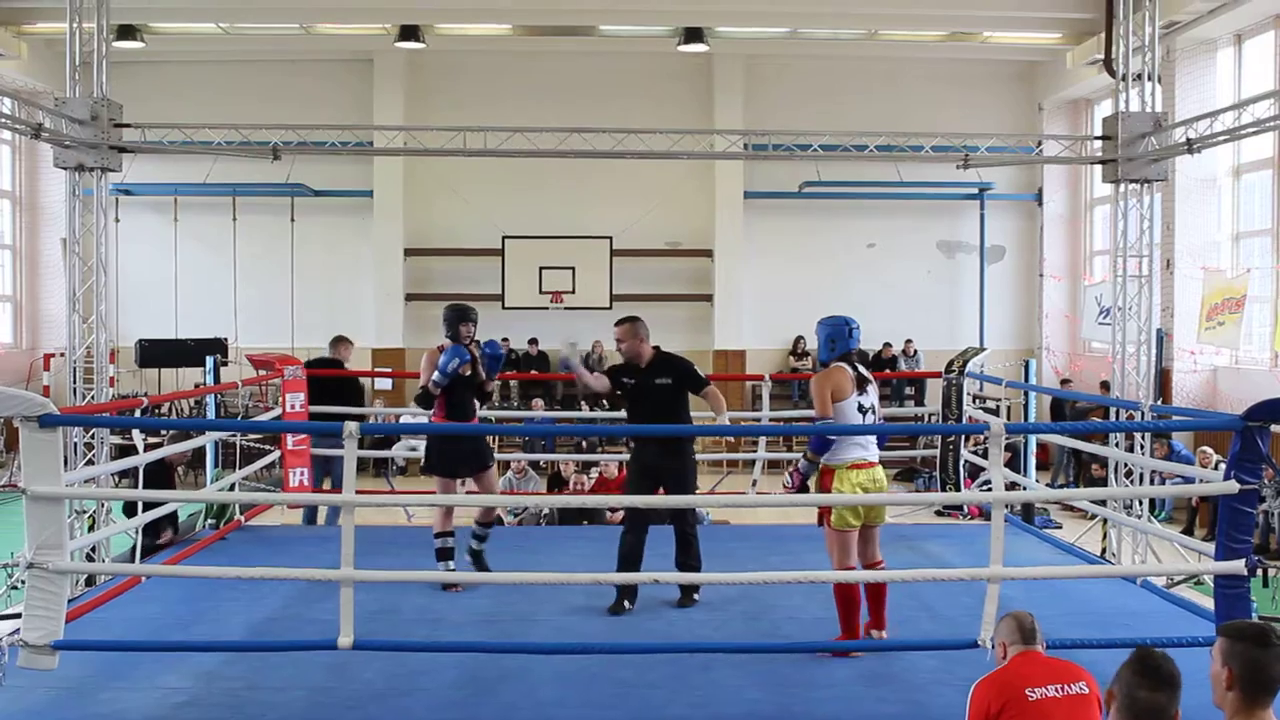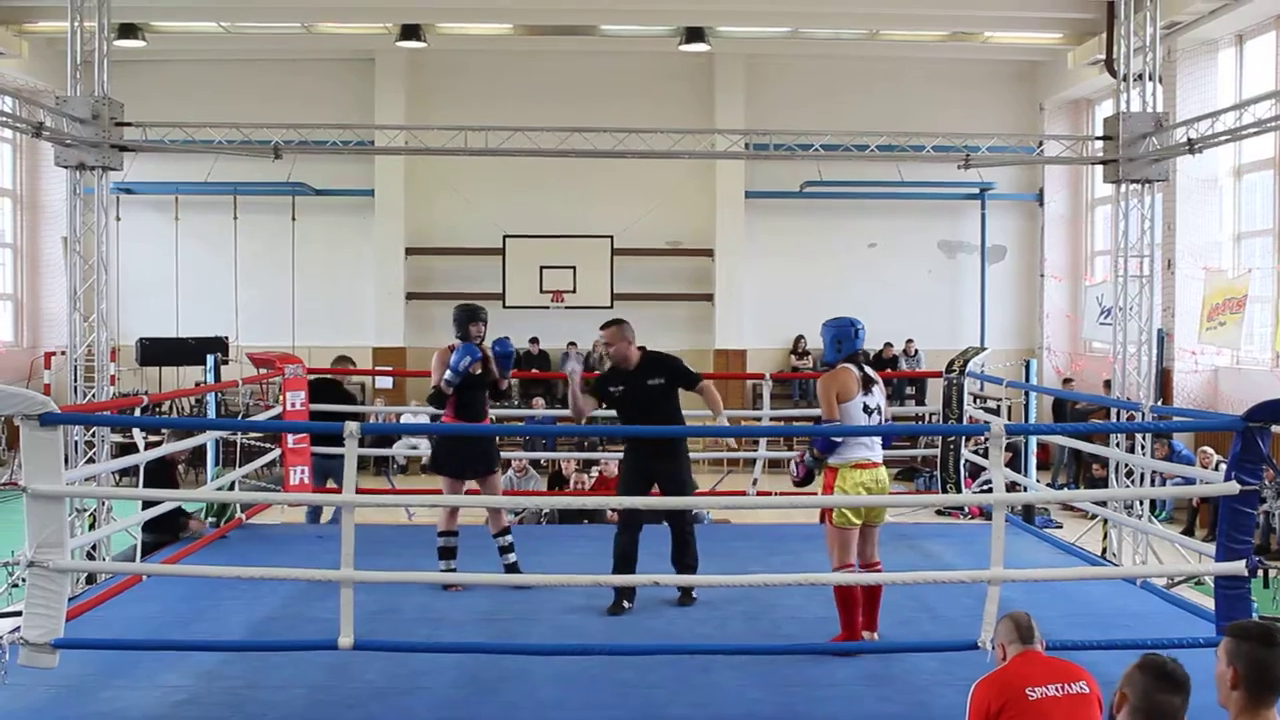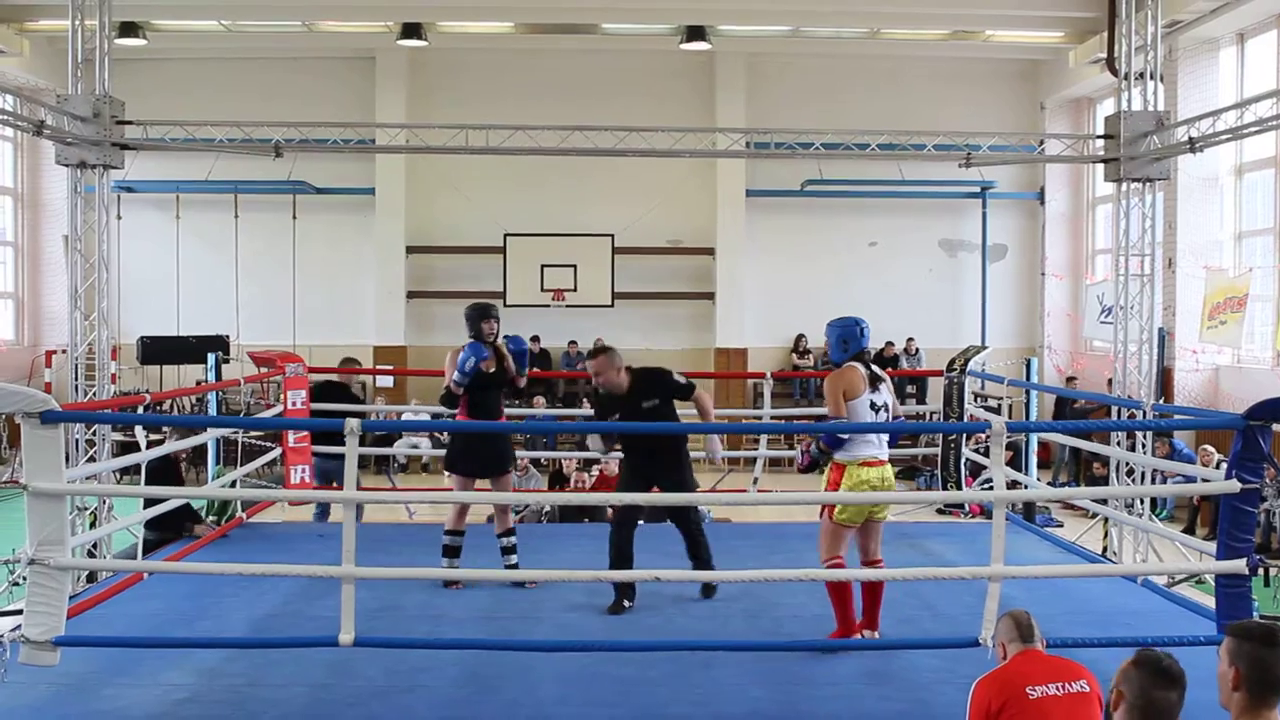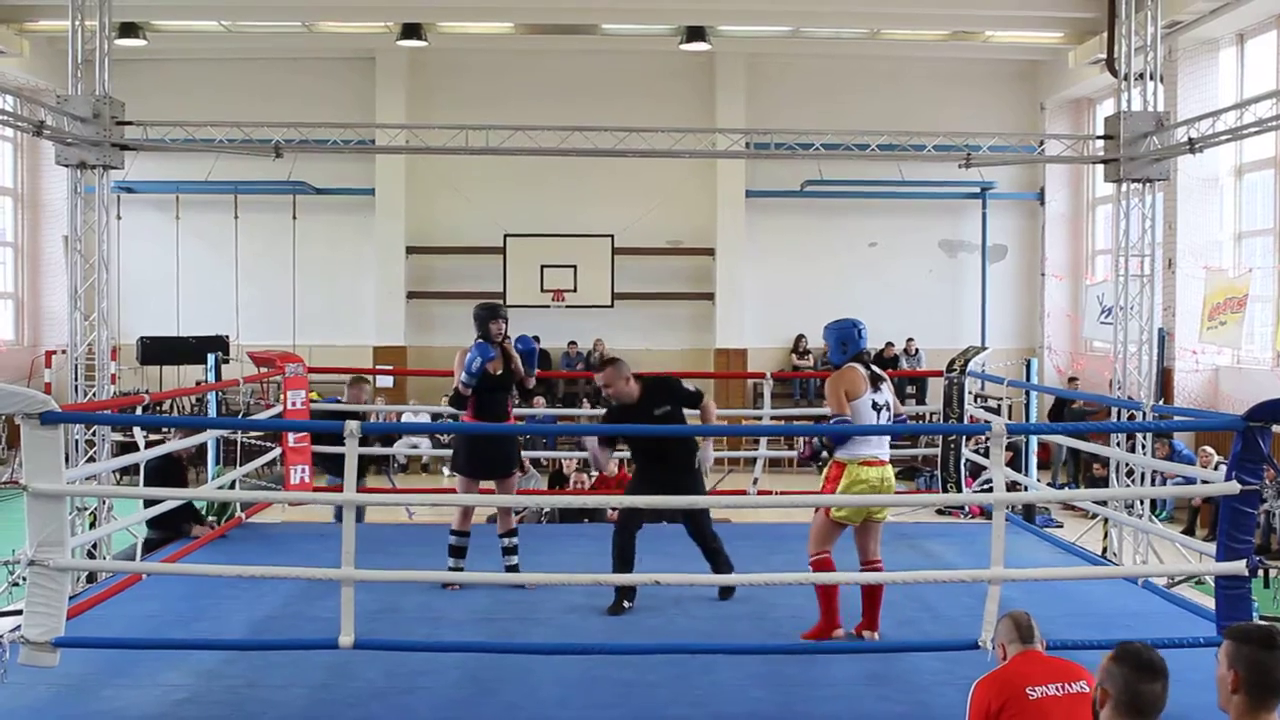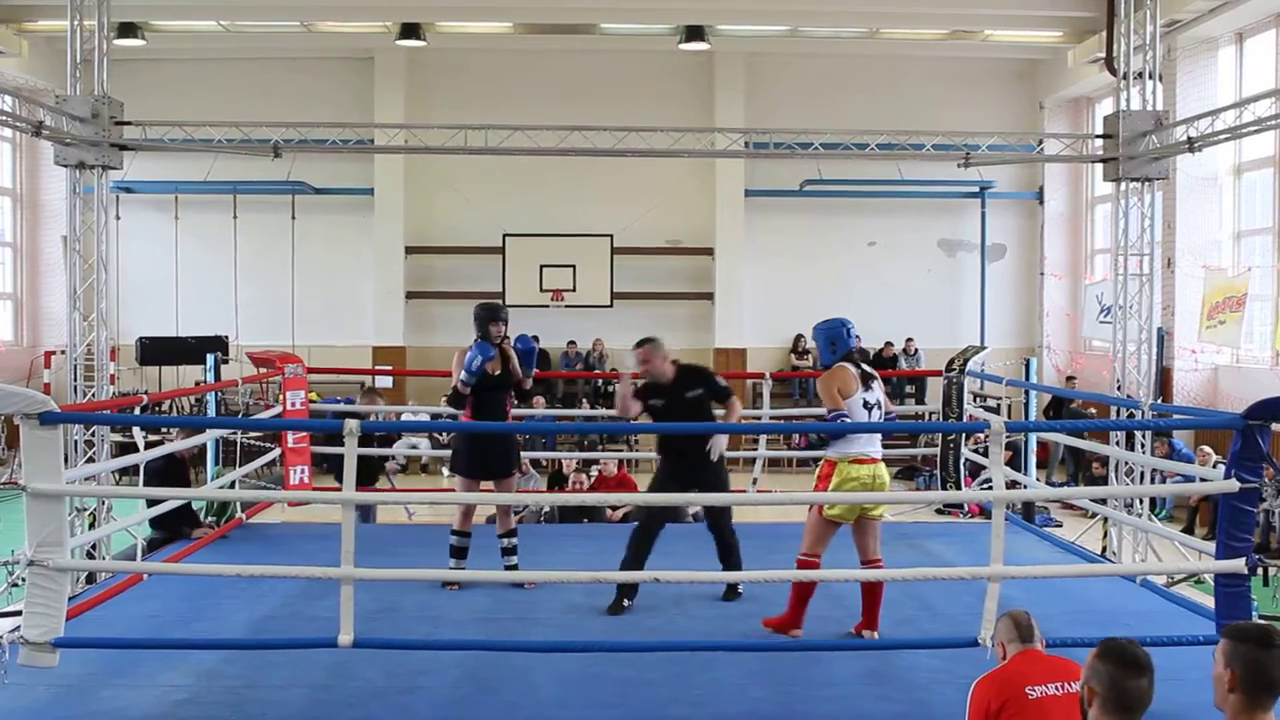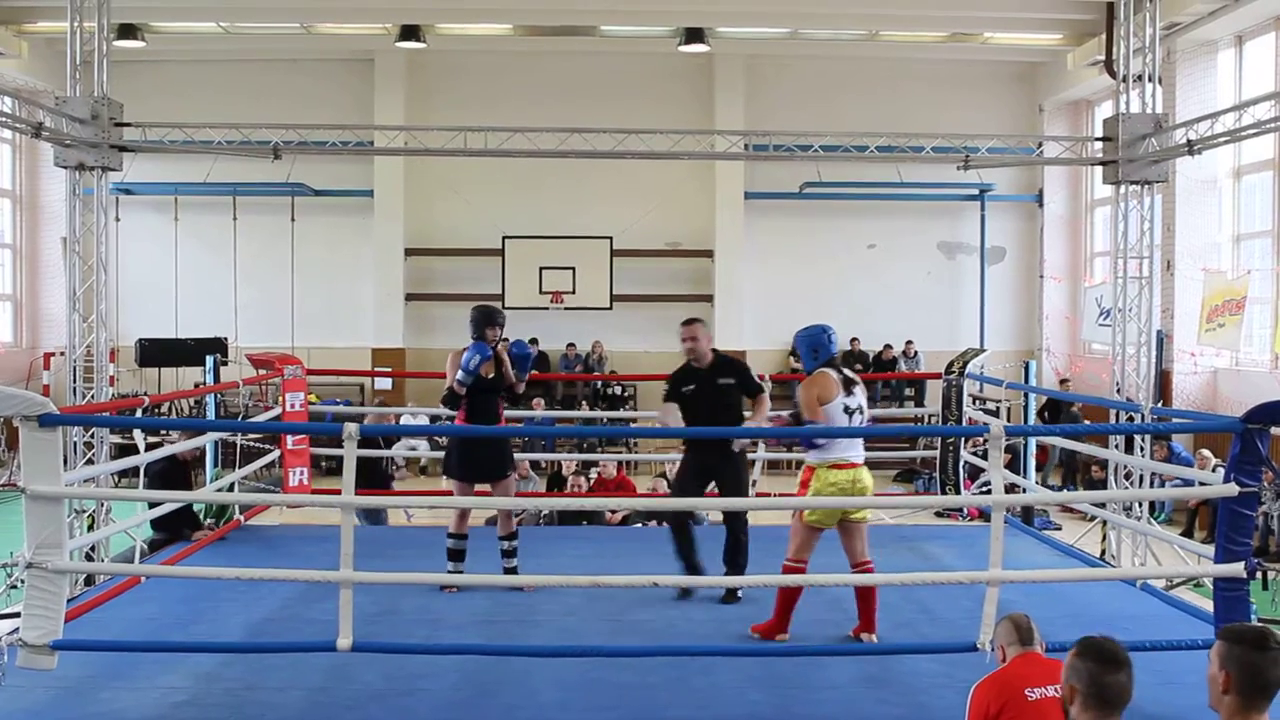
dt=0.2s
person 1, frame 1
left shoulder: (825, 378)
right shoulder: (868, 378)
left elbow: (825, 434)
left wrist: (803, 469)
left hip: (841, 476)
right hip: (874, 473)
left knee: (843, 562)
right knee: (870, 556)
left ankle: (851, 637)
right ankle: (878, 625)
person 1, frame 2
left shoulder: (831, 380)
right shoulder: (875, 379)
left elbow: (831, 436)
left wrist: (808, 461)
left hip: (845, 476)
right hip: (877, 474)
left knee: (843, 559)
right knee: (869, 557)
left ankle: (851, 635)
right ankle: (869, 627)
person 1, frame 3
left shoulder: (838, 378)
right shoulder: (882, 377)
left elbow: (837, 433)
left wrist: (812, 452)
left hip: (851, 473)
right hip: (882, 472)
left knee: (830, 552)
right knee: (870, 554)
left ankle: (848, 629)
right ankle: (869, 625)
person 1, frame 4
left shoulder: (839, 379)
right shoulder: (882, 377)
left elbow: (843, 429)
right elbow: (900, 423)
left hip: (850, 472)
right hip: (883, 471)
left knee: (819, 546)
right knee: (870, 554)
left ankle: (830, 623)
right ankle: (870, 626)
person 1, frame 5
left shoulder: (830, 378)
right shoulder: (872, 376)
left elbow: (840, 425)
right elbow: (890, 422)
left hip: (844, 470)
right hip: (876, 470)
left knee: (812, 547)
right knee: (870, 552)
left ankle: (792, 620)
right ankle: (870, 624)
person 1, frame 6
left shoulder: (812, 384)
right shoulder: (855, 381)
left elbow: (815, 438)
left hip: (824, 476)
right hip: (858, 474)
left knee: (797, 553)
right knee: (859, 554)
left ankle: (779, 626)
right ankle: (868, 627)
person 2, frame 1
left shoulder: (474, 353)
right shoulder: (434, 355)
left elbow: (483, 396)
right elbow: (424, 401)
left wrist: (492, 370)
right wrist: (443, 373)
left hip: (472, 433)
right hip: (445, 436)
left knee: (491, 497)
right knee: (447, 505)
left ankle: (476, 552)
right ankle: (446, 570)
person 2, frame 2
left shoulder: (486, 353)
right shoulder: (445, 355)
left elbow: (498, 394)
right elbow: (436, 401)
left wrist: (505, 367)
right wrist: (454, 373)
left hip: (482, 436)
right hip: (454, 437)
left knee: (496, 505)
right knee: (452, 505)
left ankle: (511, 567)
right ankle: (447, 570)
person 2, frame 3
left shoulder: (503, 351)
right shoulder: (459, 355)
left elbow: (517, 392)
right elbow: (449, 402)
left wrist: (522, 365)
right wrist: (462, 374)
left hip: (497, 434)
right hip: (468, 435)
left knee: (504, 505)
right knee: (461, 505)
left ankle: (512, 568)
right ankle: (449, 569)
person 2, frame 4
left shoulder: (511, 352)
right shoulder: (467, 355)
left elbow: (527, 392)
right elbow: (457, 403)
left wrist: (530, 366)
right wrist: (470, 375)
left hip: (504, 436)
right hip: (474, 437)
left knee: (506, 506)
right knee: (466, 506)
left ankle: (512, 569)
right ankle: (454, 569)
person 2, frame 5
left shoulder: (509, 353)
right shoulder: (465, 355)
left elbow: (523, 394)
right elbow: (456, 402)
left wrist: (528, 366)
right wrist: (470, 373)
left hip: (503, 436)
right hip: (473, 436)
left knee: (506, 506)
right knee: (467, 507)
left ankle: (511, 568)
right ankle: (456, 570)
person 2, frame 6
left shoulder: (502, 356)
right shoulder: (459, 357)
left elbow: (514, 397)
right elbow: (450, 402)
left wrist: (523, 370)
right wrist: (466, 372)
left hip: (496, 438)
right hip: (466, 440)
left knee: (507, 509)
right knee: (462, 510)
left ankle: (511, 571)
right ankle: (454, 573)
person 3, frame 1
left shoulder: (675, 366)
right shoulder: (622, 372)
left elbow: (710, 393)
right elbow: (593, 383)
left wrist: (721, 417)
right wrist: (575, 365)
left hip: (678, 454)
right hip: (643, 455)
left knee: (684, 521)
right knee: (634, 521)
left ankle: (690, 586)
right ankle: (626, 593)
person 3, frame 2
left shoulder: (663, 363)
right shoulder: (608, 379)
left elbow: (705, 389)
right elbow: (580, 412)
left wrist: (720, 419)
right wrist: (573, 381)
left hip: (672, 454)
right hip: (636, 457)
left knee: (681, 520)
right knee: (627, 522)
left ankle: (686, 584)
right ankle: (624, 593)
person 3, frame 3
left shoulder: (656, 379)
right shoulder: (603, 405)
left elbow: (700, 396)
right elbow: (604, 444)
left wrist: (711, 436)
right wrist: (596, 443)
left hip: (673, 461)
right hip: (636, 466)
left knee: (689, 521)
right knee: (621, 523)
left ankle: (706, 573)
right ankle: (624, 593)
person 3, frame 4
left shoulder: (666, 388)
right shoulder: (614, 414)
left elbow: (706, 404)
right elbow: (603, 460)
left wrist: (708, 442)
right wrist: (594, 451)
left hip: (684, 468)
right hip: (647, 472)
left knee: (700, 528)
right knee: (624, 526)
left ankle: (726, 575)
right ankle: (624, 595)
person 3, frame 5
left shoulder: (700, 376)
right shoulder: (646, 391)
left elbow: (734, 402)
right elbow: (626, 414)
left wrist: (724, 433)
right wrist: (625, 377)
left hip: (707, 462)
right hip: (672, 464)
left knee: (720, 523)
right knee: (647, 522)
left ankle: (734, 580)
right ankle: (626, 591)
person 3, frame 6
left shoulder: (734, 368)
right shoulder: (679, 378)
left elbow: (763, 401)
right elbow: (667, 414)
left wrist: (750, 426)
right wrist: (669, 421)
left hip: (730, 454)
right hip: (696, 454)
left knee: (735, 518)
right knee: (677, 515)
left ankle: (734, 581)
right ankle: (693, 573)
